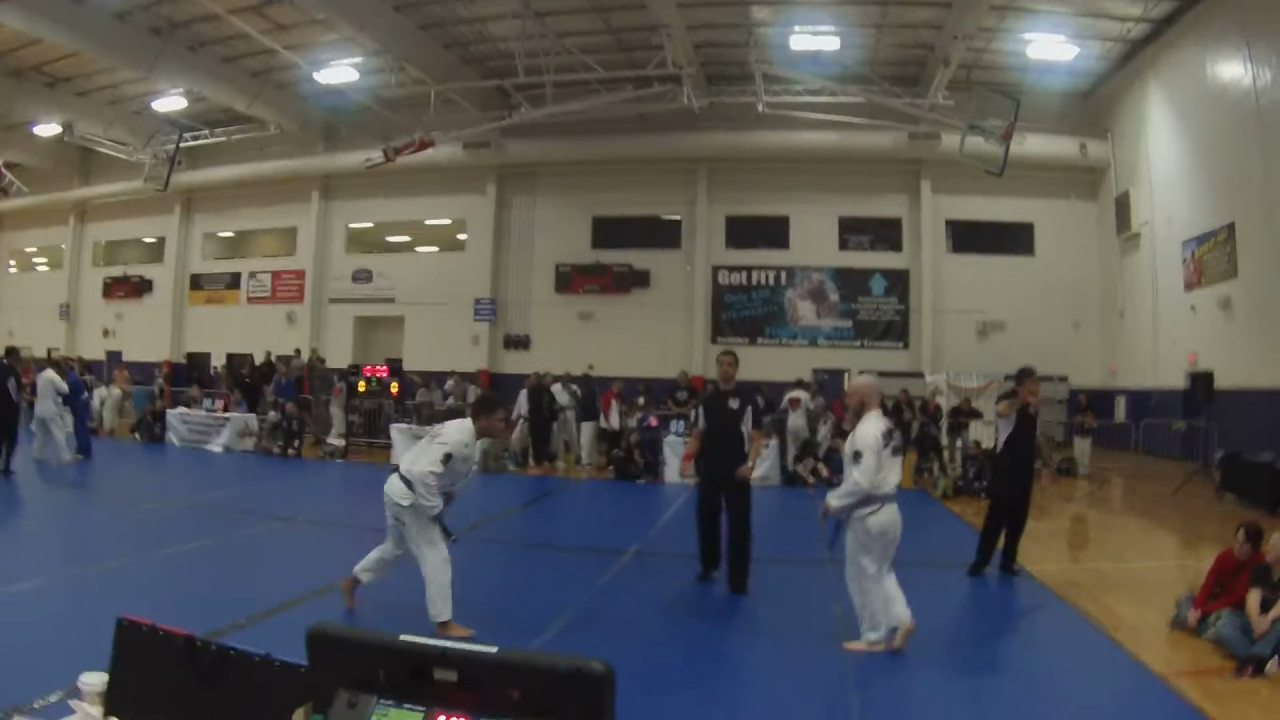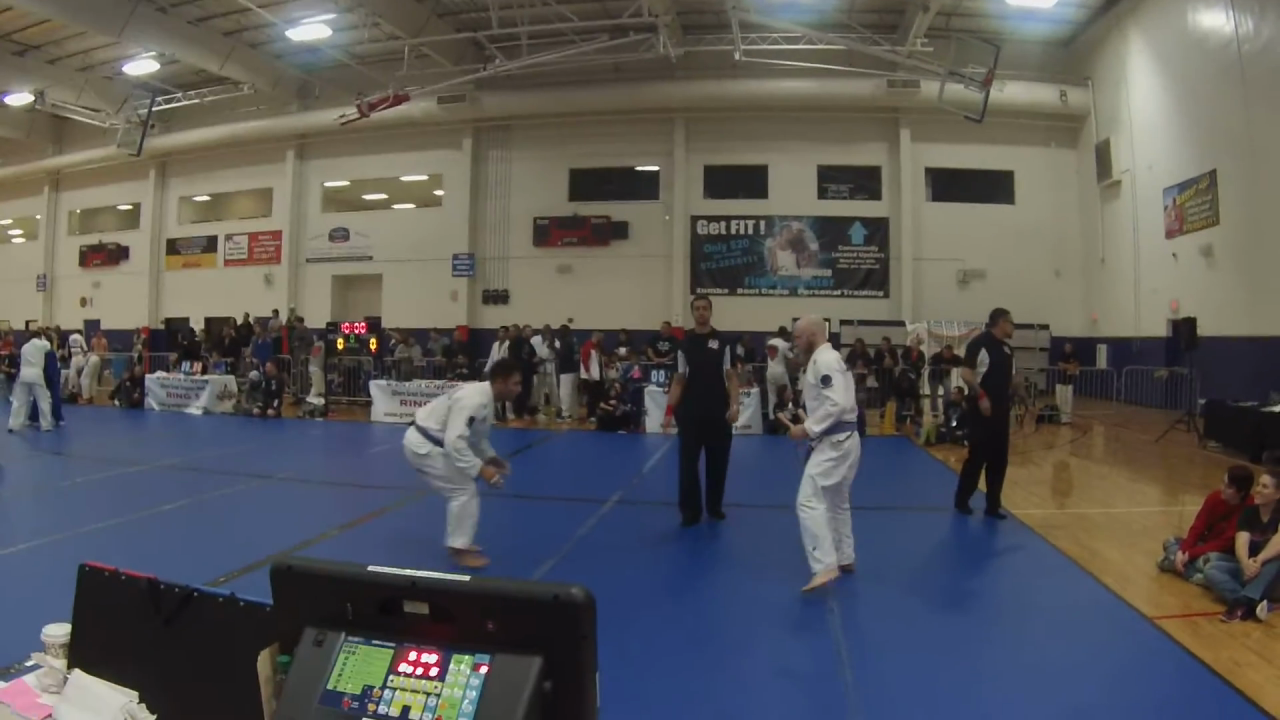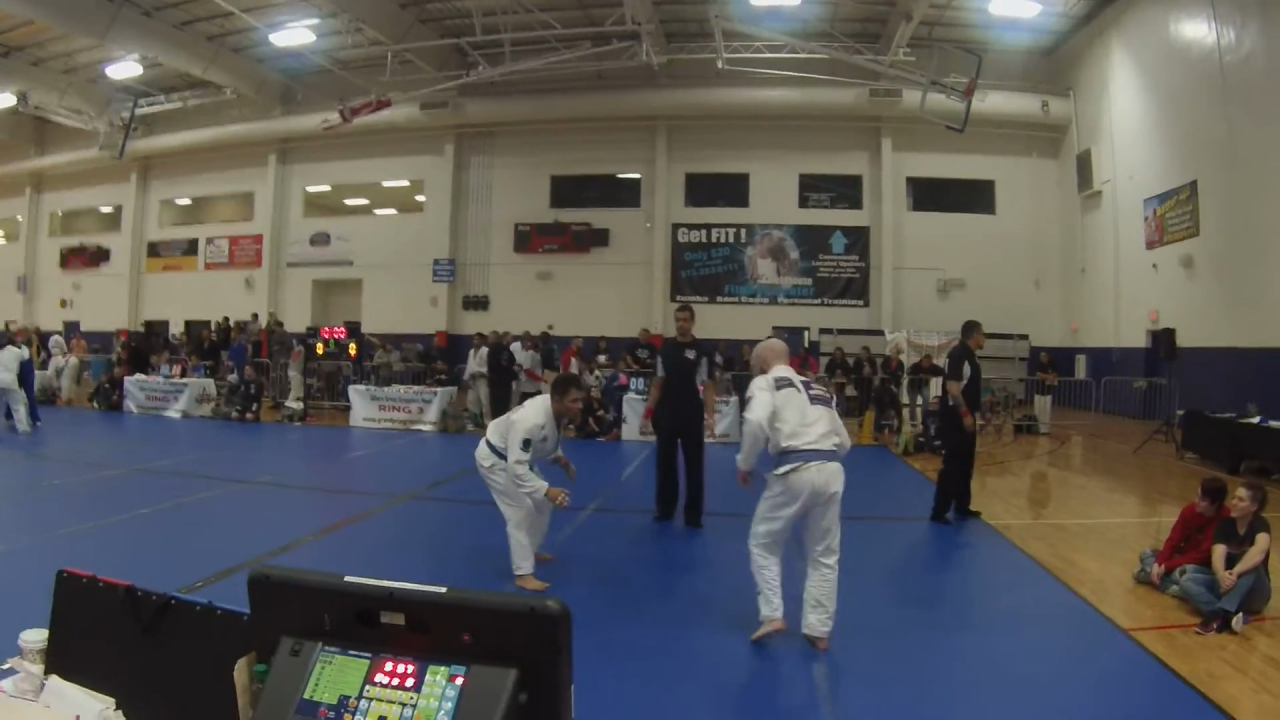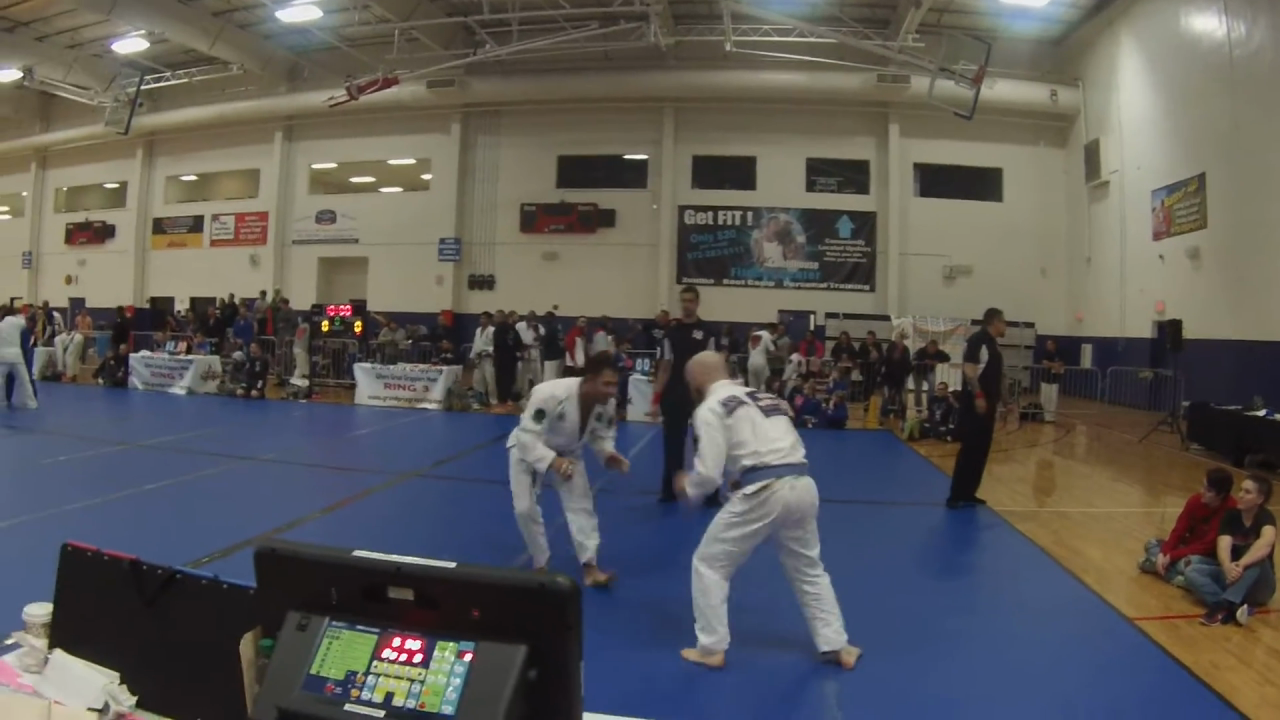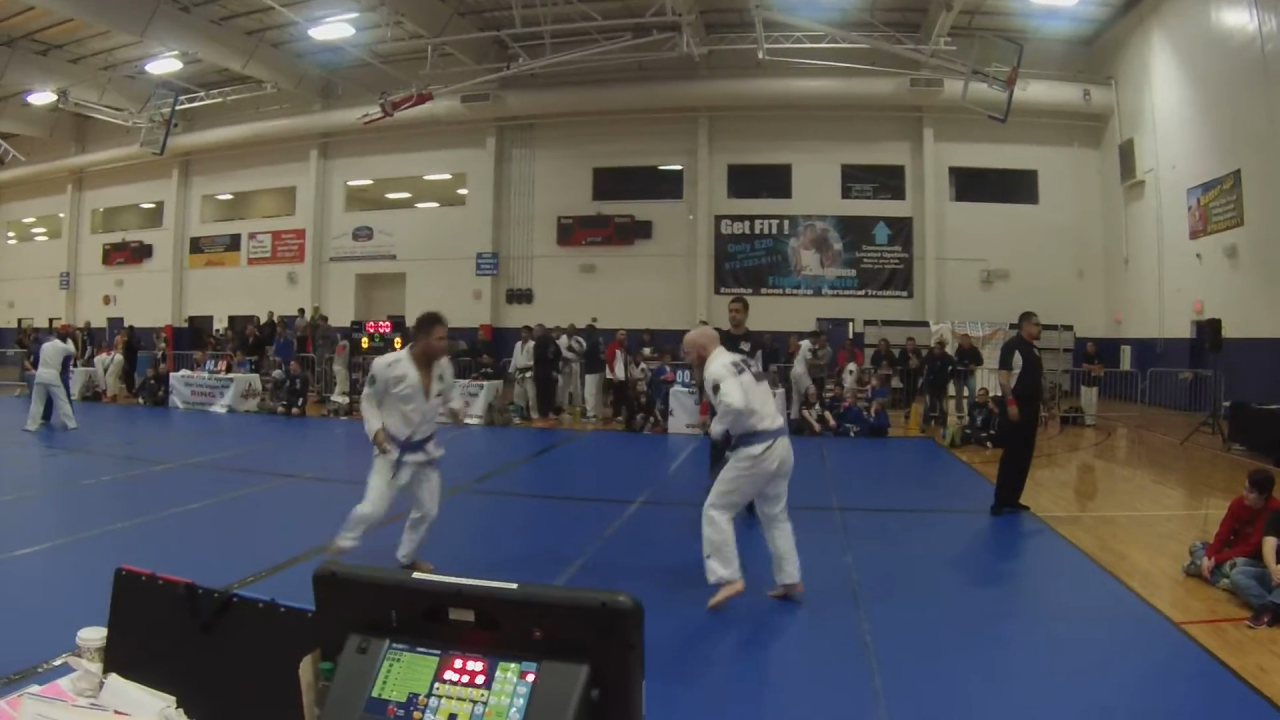
dt=1s
person 1, frame 1
left shoulder: (865, 432)
right shoulder: (889, 428)
left elbow: (860, 482)
left wrist: (833, 501)
right wrist: (845, 490)
left hip: (867, 513)
right hip: (889, 510)
left knee: (862, 577)
right knee: (882, 572)
left ankle: (873, 637)
right ankle: (900, 620)
person 1, frame 2
left shoulder: (824, 360)
right shoulder: (826, 359)
left elbow: (836, 404)
left wrist: (808, 428)
right wrist: (812, 429)
left hip: (835, 441)
right hip: (843, 438)
left knee: (809, 501)
right knee: (838, 502)
left ankle: (826, 565)
right ankle: (844, 558)
person 1, frame 3
left shoulder: (764, 383)
right shoulder: (819, 390)
left elbow: (756, 423)
right elbow: (843, 442)
left wrist: (745, 464)
left hip: (794, 473)
right hip: (831, 471)
left knee: (763, 542)
right knee: (824, 555)
left ankle: (772, 615)
right ankle: (818, 630)
person 1, frame 4
left shoulder: (710, 410)
right shoulder: (766, 399)
left elbow: (709, 473)
left wrist: (687, 485)
left hip: (764, 493)
right hip: (803, 487)
left knee: (709, 563)
right knee: (809, 570)
left ankle: (711, 648)
right ankle: (837, 647)
person 1, frame 5
left shoulder: (716, 369)
right shoulder: (741, 364)
left elbow: (735, 405)
left wrist: (717, 428)
left hip: (755, 452)
right hip: (781, 447)
left knee: (717, 511)
right knee: (775, 516)
left ankle: (729, 579)
right ankle: (790, 582)
person 2, frame 1
left shoulder: (464, 432)
right shoulder: (457, 438)
right elbow: (424, 473)
left wrist: (447, 491)
right wrist: (435, 509)
left hip: (400, 489)
right hip: (408, 495)
left knee: (395, 545)
right knee: (435, 557)
left ankle: (353, 581)
right ankle: (444, 622)
person 2, frame 2
left shoulder: (484, 396)
right shoulder: (473, 400)
left elbow: (474, 434)
right elbow: (455, 442)
left wrist: (491, 457)
right wrist: (480, 469)
left hip: (430, 442)
right hip: (423, 445)
left knee: (465, 489)
right knee: (465, 491)
left ankle: (458, 545)
right ankle: (460, 549)
person 2, frame 3
left shoulder: (557, 411)
right shoulder: (529, 420)
right elbow: (517, 468)
left wrist: (559, 456)
right wrist: (546, 490)
left hip: (517, 457)
right hip: (495, 459)
left knee: (542, 503)
right knee: (521, 512)
left ankle: (530, 550)
right ankle: (524, 574)
person 2, frame 4
left shoulder: (607, 404)
right shoulder: (550, 394)
left elbow: (602, 435)
right elbow: (527, 436)
left wrist: (608, 455)
right wrist: (552, 461)
left hip: (565, 452)
right hip: (528, 448)
left knee: (580, 502)
right knee: (525, 507)
left ankle: (589, 567)
right ankle: (541, 563)
person 2, frame 5
left shoulder: (443, 365)
right shoulder: (387, 365)
left elbow: (449, 396)
right elbow: (370, 402)
left wrist: (455, 408)
right wrist: (376, 430)
left hip: (425, 450)
right hip: (392, 450)
left knee: (427, 510)
right knee: (372, 509)
left ankle: (407, 558)
right ankle: (342, 544)
person 3, frame 1
left shoulder: (746, 401)
right shoulder: (708, 401)
left elbow: (754, 439)
right elbow: (698, 435)
left wrist: (750, 465)
right wrist: (688, 458)
left hip: (735, 472)
right hip: (709, 470)
left knee: (739, 525)
right knee: (706, 521)
left ankle: (738, 580)
right ankle: (709, 565)
person 3, frame 2
left shoulder: (722, 342)
right shoulder: (685, 344)
left elbow: (731, 377)
right elbow: (679, 381)
left wrist: (734, 405)
right wrist: (669, 412)
left hip: (718, 412)
right hip: (691, 412)
left knee: (718, 461)
right knee: (688, 462)
left ankle: (714, 506)
right ankle: (691, 511)
person 3, frame 3
left shoulder: (701, 352)
right shoulder: (665, 350)
left elbow: (708, 388)
right elbow: (657, 385)
left wrist: (710, 417)
right wrist: (648, 414)
left hip: (692, 416)
right hip: (666, 415)
left knee: (694, 465)
right knee: (665, 463)
left ankle: (693, 514)
right ankle: (665, 508)
person 3, frame 4
left shoulder: (707, 332)
right shoulder: (671, 332)
right elbow: (664, 368)
right wrist: (656, 399)
right hip: (674, 395)
right knee: (672, 445)
left ankle: (710, 494)
right ankle: (670, 491)
person 3, frame 5
left shoulder: (755, 343)
right shoulder: (719, 341)
left elbow: (760, 379)
right elbow: (712, 377)
left wrist: (761, 410)
right wrist: (705, 409)
left hip: (746, 407)
right hip: (722, 406)
left knee: (750, 455)
right knee: (718, 454)
left ankle: (754, 502)
right ankle: (716, 500)
person 4, frame 1
left shoulder: (1032, 407)
right shoulder: (1008, 400)
right elbow: (1001, 411)
left wrist: (1046, 461)
right wrist: (1024, 400)
left hip: (1025, 468)
right hip: (1006, 467)
left knee: (1018, 517)
right knee: (997, 515)
left ankle: (1008, 561)
right ankle: (981, 561)
person 4, frame 2
left shoulder: (1007, 348)
right shoulder: (979, 343)
left elbow: (1013, 379)
right elbow: (966, 373)
left wrist: (1027, 402)
right wrist: (980, 396)
left hip: (1002, 410)
right hip: (983, 410)
left knee: (999, 459)
right knee: (977, 456)
left ankle: (993, 505)
right ankle: (961, 499)
person 4, frame 3
left shoulder: (970, 356)
right shoulder: (957, 355)
right elbow: (952, 388)
left wrist: (982, 411)
right wrist: (965, 414)
left hip: (966, 417)
right hip: (955, 419)
left knee: (966, 464)
right knee: (952, 465)
left ankle: (962, 506)
right ankle: (939, 511)
person 4, frame 4
left shoulder: (992, 343)
right shoulder: (977, 340)
right elbow: (969, 370)
left wrist: (1003, 400)
right wrist: (978, 395)
left hip: (988, 404)
right hip: (975, 403)
left knee: (981, 451)
right knee: (970, 449)
left ankle: (968, 493)
right ankle: (956, 495)
person 4, frame 5
left shoulder: (1034, 349)
right shoulder: (1012, 346)
right elbow: (1003, 377)
left wrist: (1046, 404)
right wrist: (1010, 402)
left hip: (1031, 410)
right hip: (1016, 409)
left knee: (1024, 457)
right knee: (1011, 456)
left ankle: (1011, 500)
right ankle: (1000, 502)
